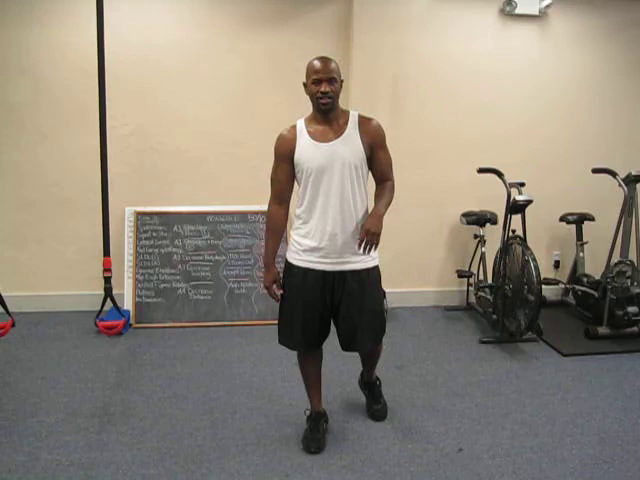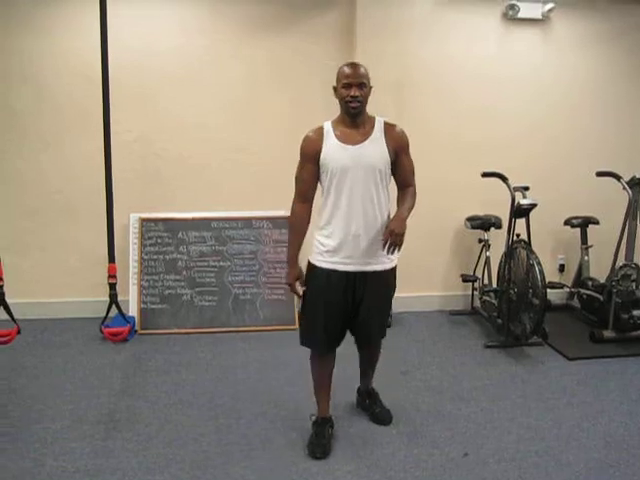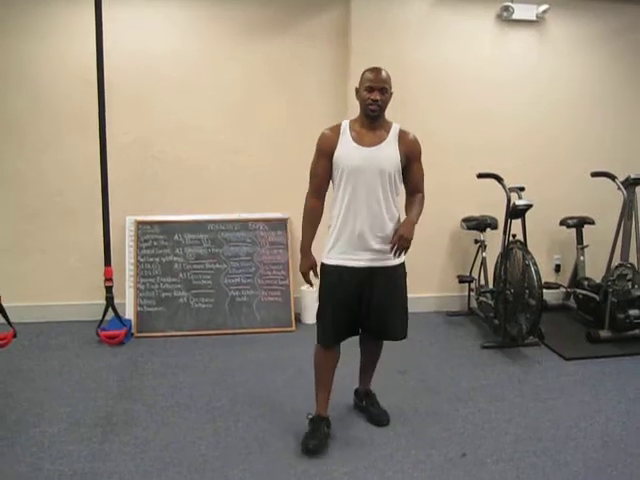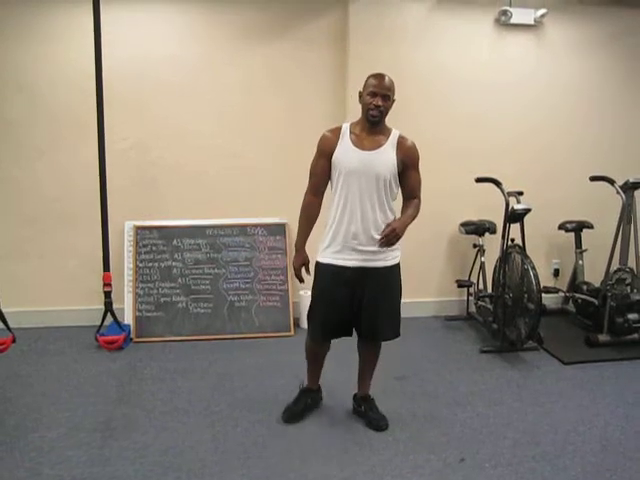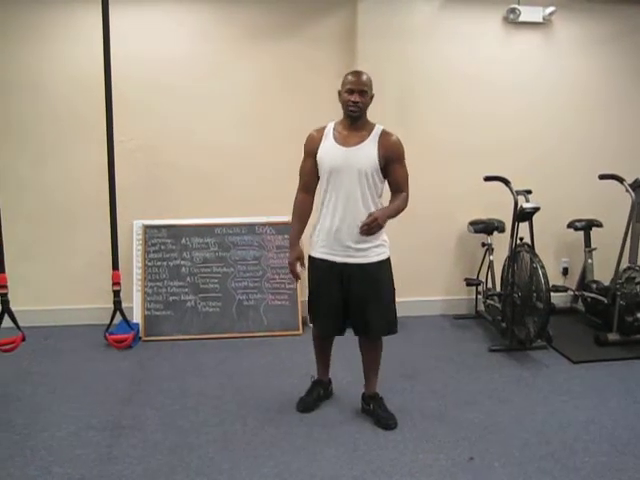
dt=0.4s
person 1, frame 1
left shoulder: (368, 130)
right shoulder: (289, 139)
left elbow: (386, 181)
right elbow: (278, 203)
left wrist: (377, 213)
right wrist: (269, 263)
left hip: (358, 260)
right hip: (306, 262)
left knee: (369, 337)
right knee: (306, 342)
left ankle: (369, 380)
right ankle: (317, 413)
person 1, frame 2
left shoulder: (393, 136)
right shoulder: (315, 140)
left elbow: (407, 187)
right elbow: (302, 202)
left wrist: (401, 216)
right wrist: (292, 261)
left hip: (377, 260)
right hip: (328, 261)
left knee: (371, 335)
right knee: (321, 342)
left ankle: (366, 391)
right ankle: (323, 419)
person 1, frame 3
left shoulder: (406, 142)
right shoulder: (331, 138)
left elbow: (416, 192)
right elbow: (315, 195)
left wrist: (410, 222)
right wrist: (305, 250)
left hip: (386, 258)
right hip: (340, 257)
left knee: (375, 331)
right knee: (328, 337)
left ankle: (364, 392)
right ankle: (321, 418)
person 1, frame 4
left shoulder: (404, 148)
right shoulder: (331, 140)
left elbow: (413, 198)
right elbow: (314, 195)
left wrist: (403, 221)
right wrist: (299, 247)
left hip: (381, 261)
right hip: (335, 258)
left knee: (373, 333)
right knee: (320, 331)
left ankle: (363, 397)
right ankle: (311, 389)
person 1, frame 5
left shoulder: (387, 142)
right shoulder: (317, 139)
left elbow: (402, 193)
right elbow: (305, 193)
left wrist: (385, 214)
right wrist: (294, 244)
left hip: (370, 255)
right hip: (324, 253)
left knee: (372, 328)
right knee: (322, 324)
left ankle: (371, 395)
right ankle: (322, 381)
